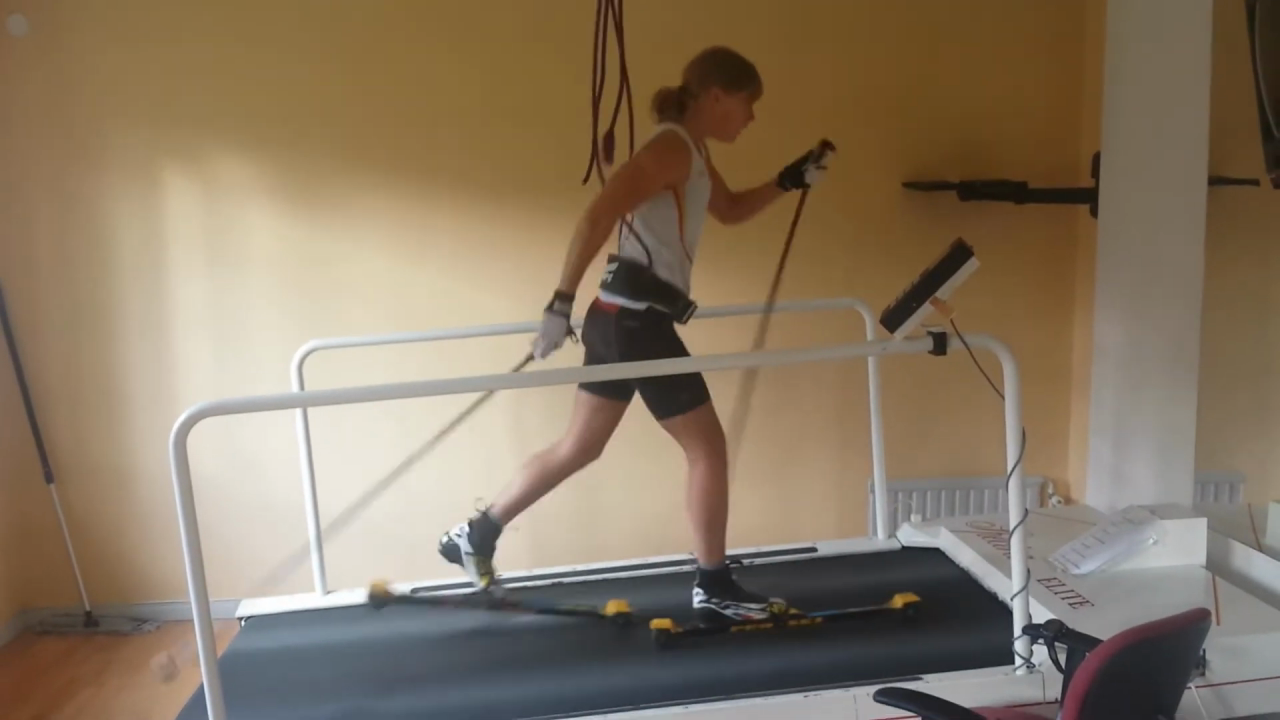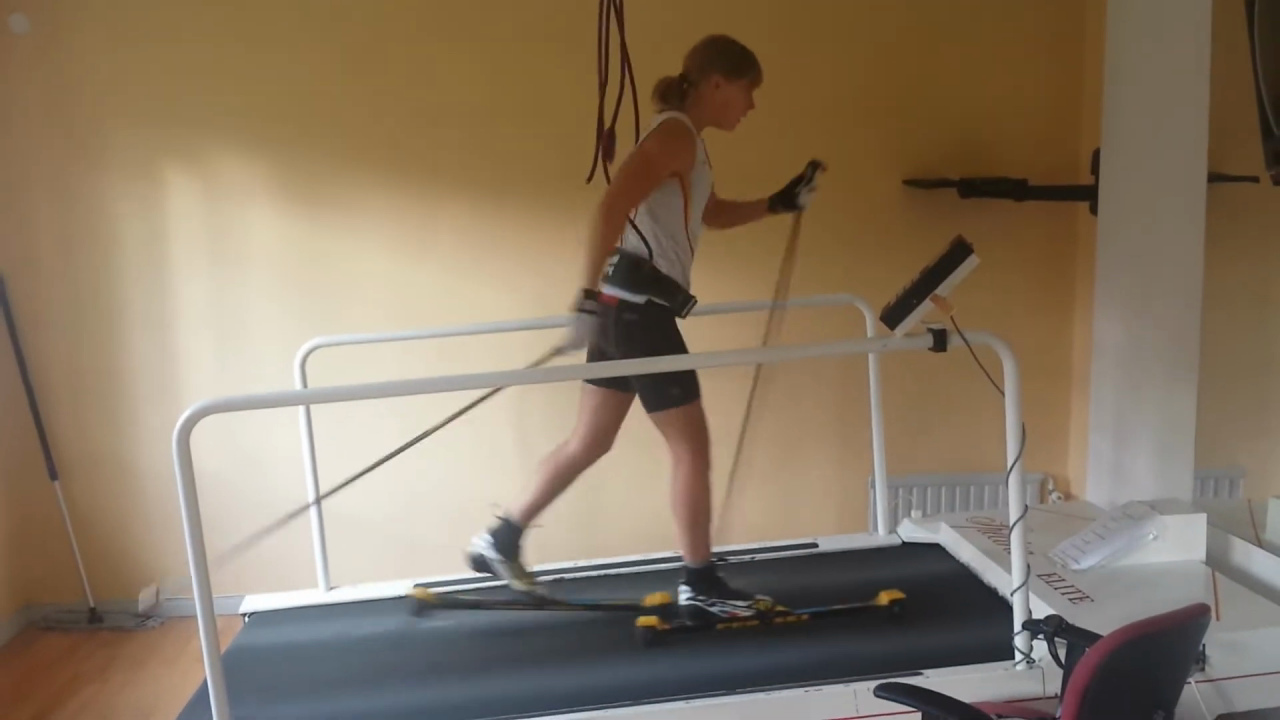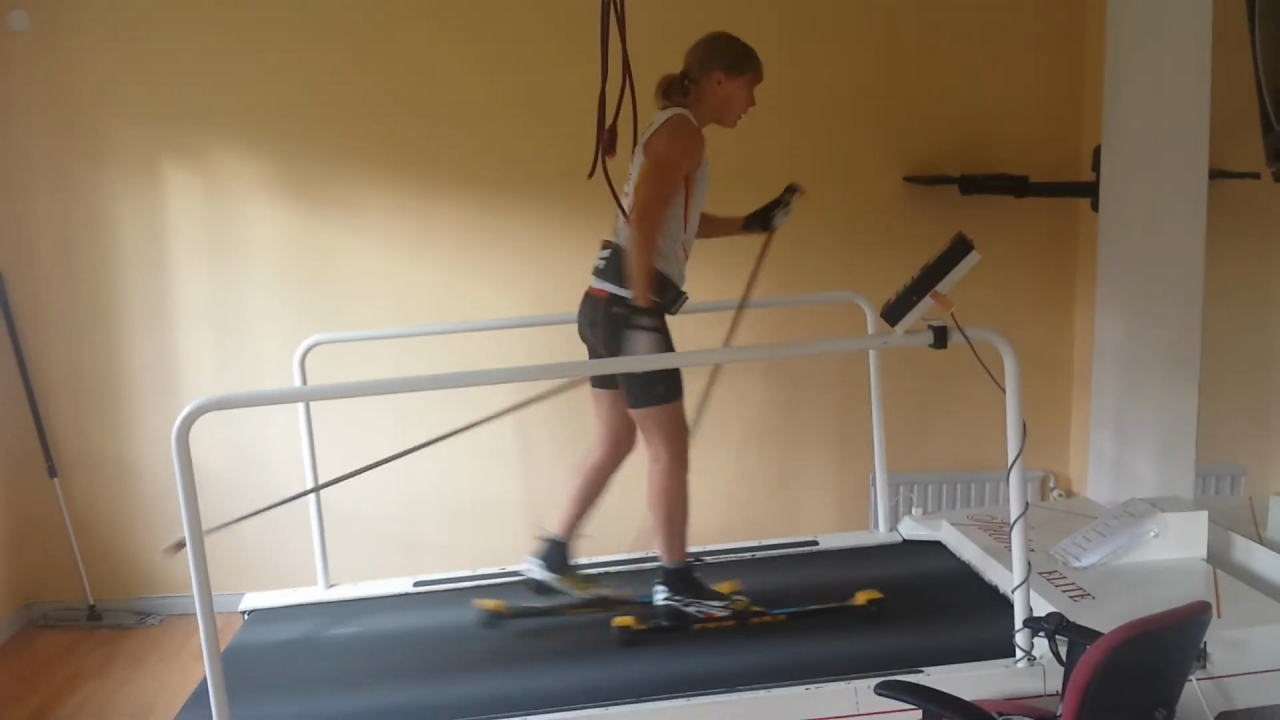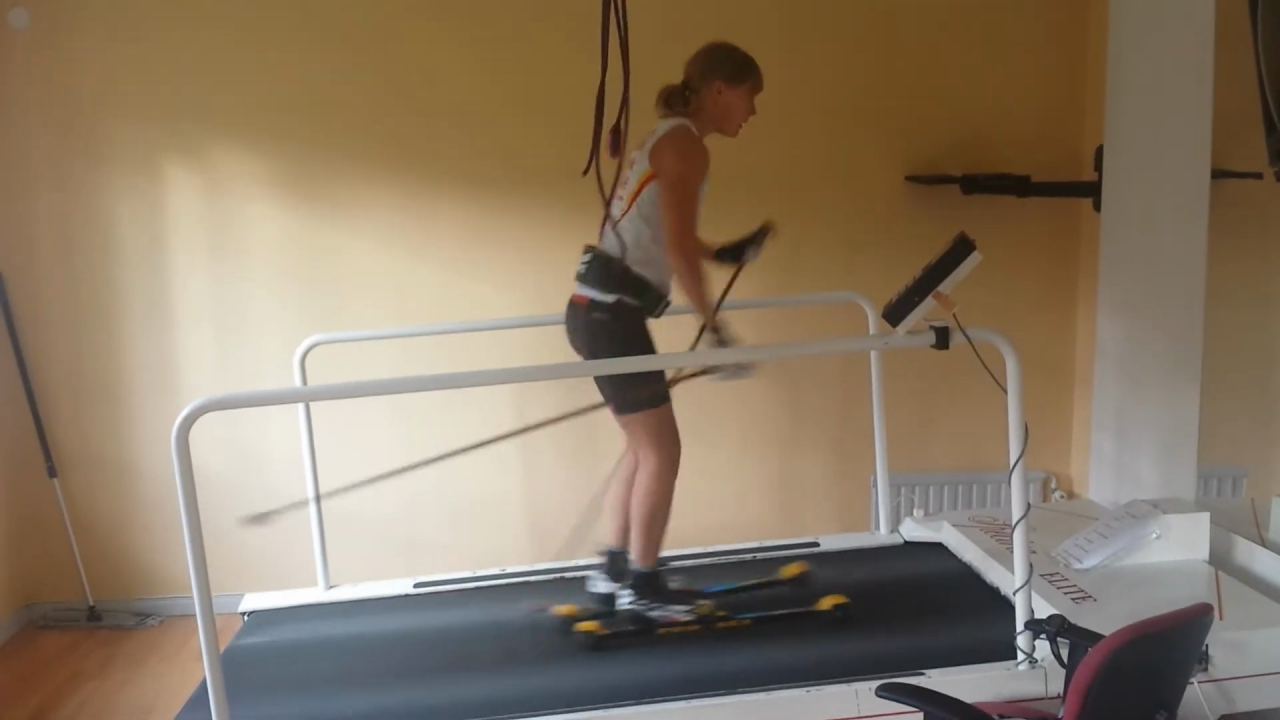
dt=0.1s
person 1, frame 1
left shoulder: (692, 152)
right shoulder: (670, 148)
left elbow: (730, 208)
right elbow: (597, 215)
left wrist: (788, 178)
right wrist: (562, 299)
left hip: (623, 319)
right hip: (638, 320)
left knee: (579, 447)
right knee: (708, 450)
left ankle: (478, 534)
right ankle: (713, 585)
person 1, frame 2
left shoulder: (680, 138)
right shoulder: (675, 136)
left elbow: (708, 214)
right elbow: (609, 211)
left wrist: (781, 201)
right wrist: (593, 304)
left hip: (626, 310)
right hip: (634, 311)
left knee: (589, 441)
right knee: (691, 447)
left ankle: (502, 539)
right ankle: (700, 584)
person 1, frame 3
left shoulder: (678, 132)
right shoulder: (681, 132)
left elbow: (685, 223)
right elbow: (643, 223)
left wrist: (752, 222)
right wrist: (643, 315)
left hip: (617, 307)
right hip: (626, 308)
left knee: (615, 442)
right knee: (669, 446)
left ankle: (553, 556)
right ankle: (676, 584)
person 1, frame 4
left shoulder: (670, 142)
right shoulder: (685, 145)
right elbow: (677, 245)
left wrist: (725, 254)
right wrist: (714, 330)
left hip: (606, 310)
right hip: (612, 314)
left knee: (651, 443)
right knee: (659, 450)
left ankle: (618, 570)
right ankle: (642, 585)
